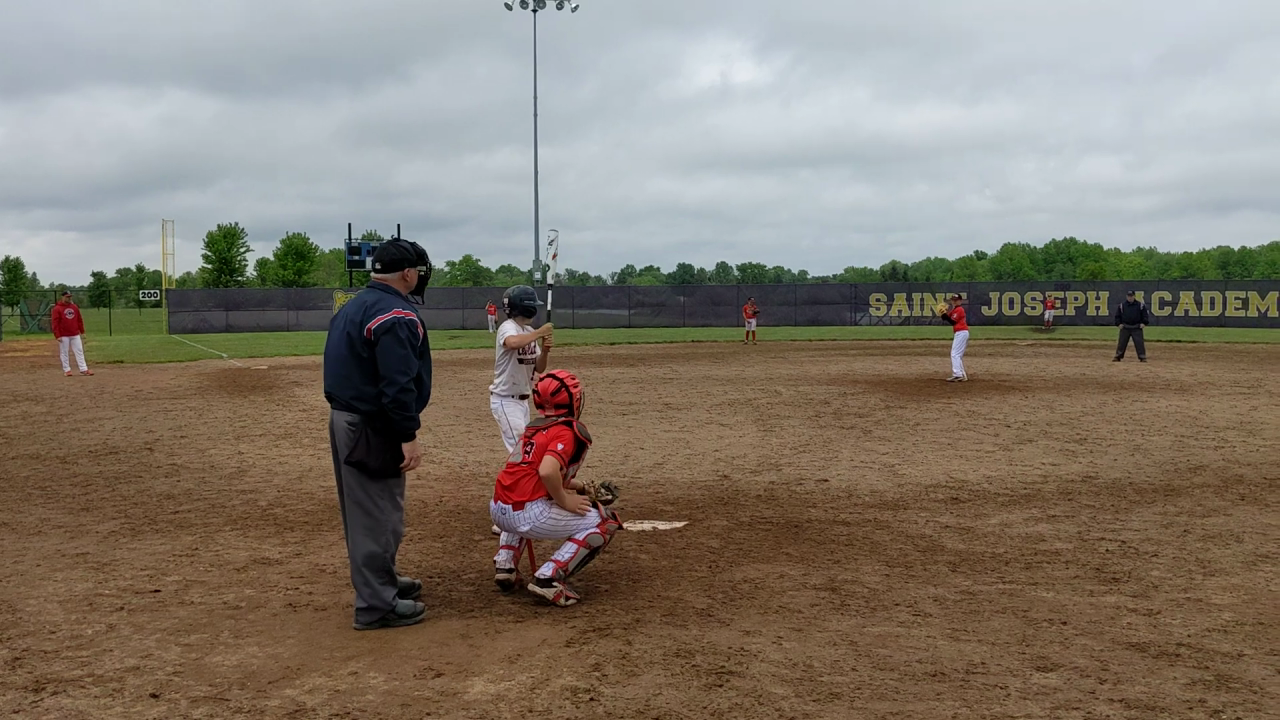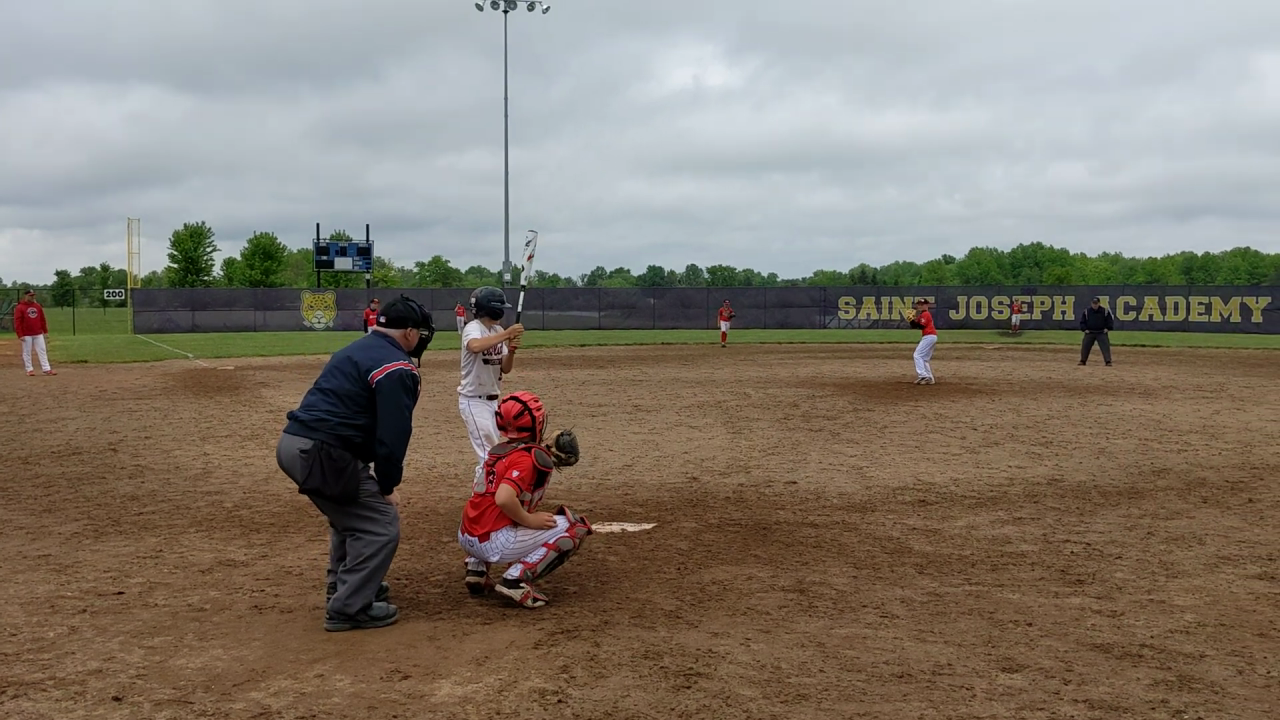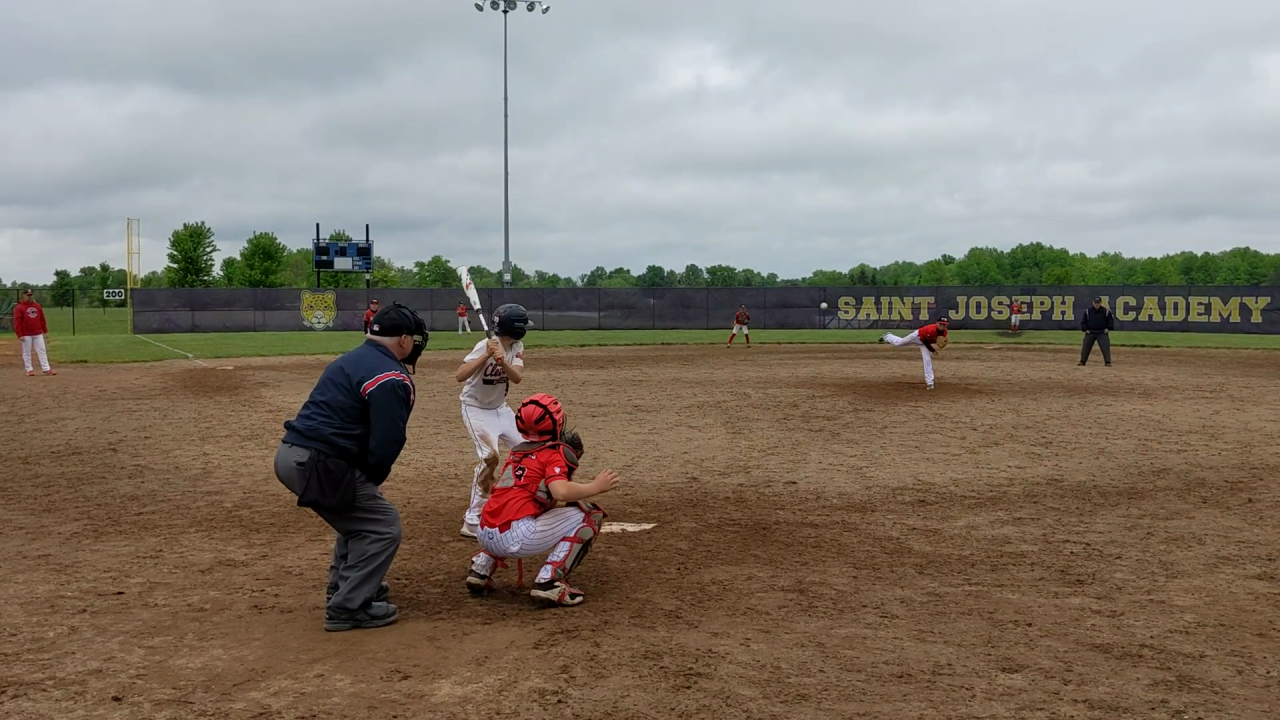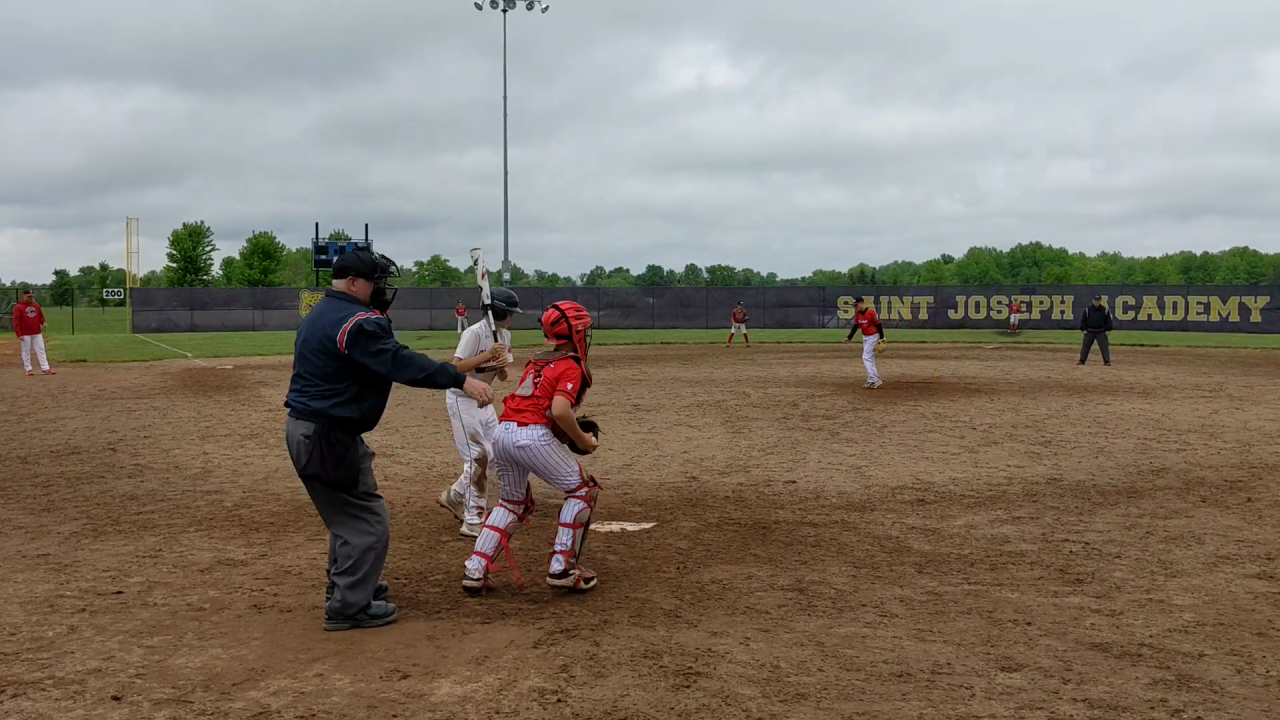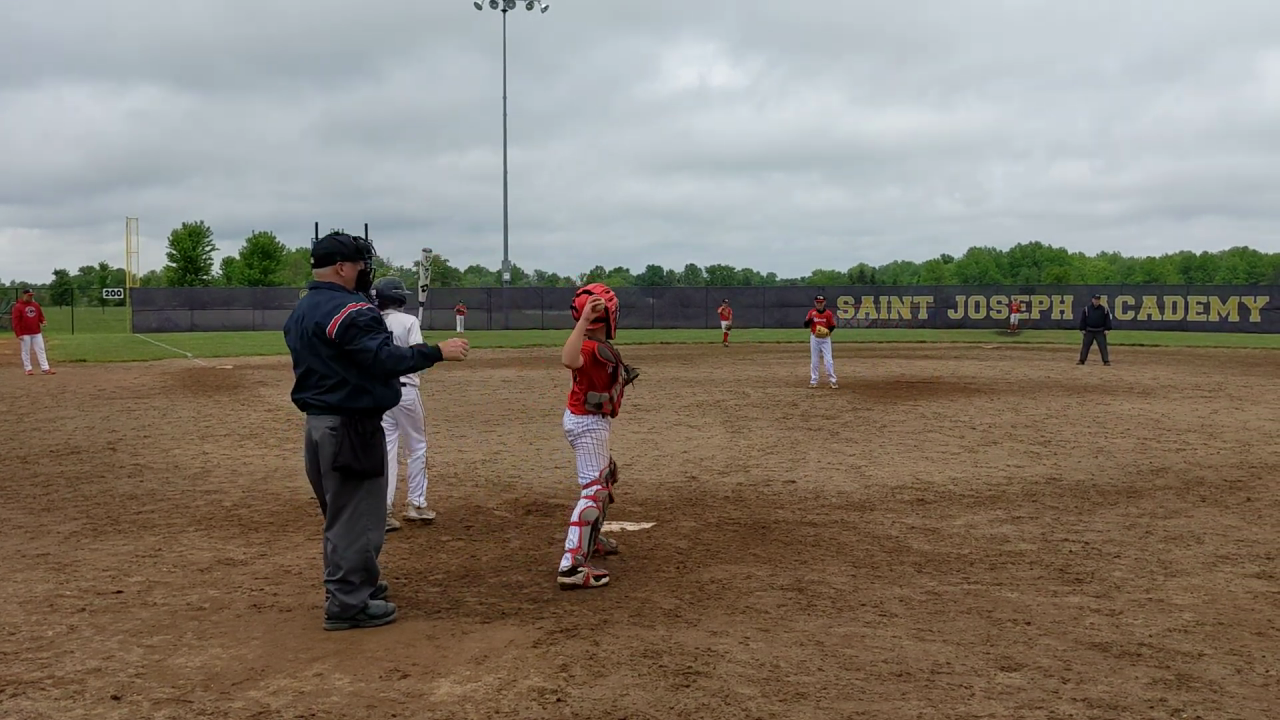
dt=1s
person 1, frame 1
left shoulder: (351, 307)
right shoulder: (396, 314)
right elbow: (398, 384)
right wrist: (408, 436)
left hip: (344, 418)
right hip: (371, 427)
left knee: (364, 511)
right knee: (378, 516)
left ankle: (378, 582)
right ankle: (376, 606)
person 1, frame 2
left shoulder: (354, 351)
right shoulder: (397, 368)
right elbow: (393, 433)
right wrist: (387, 485)
left hip: (294, 442)
right hip: (322, 453)
left knee: (353, 513)
right knee: (381, 524)
left ankle: (344, 586)
right ankle: (348, 608)
person 1, frame 3
left shoulder: (350, 360)
right shoulder: (392, 379)
right elbow: (386, 443)
left wrist: (366, 483)
right wrist: (373, 481)
left hip: (291, 453)
right hip: (317, 464)
left knee: (361, 514)
right knee: (384, 525)
left ankle: (344, 587)
right ankle: (349, 607)
person 1, frame 4
left shoulder: (319, 315)
right shoulder: (356, 322)
right elbow: (403, 364)
right wrist: (461, 379)
left hip: (305, 428)
right hip: (328, 437)
left knee: (346, 516)
right knee: (367, 521)
left ankle: (347, 589)
right ankle: (348, 605)
person 1, frame 5
left shoulder: (300, 313)
right shoulder: (349, 310)
right elbow: (384, 360)
right wrist: (438, 351)
left hip: (318, 423)
right hip: (352, 427)
left knee: (342, 515)
right knee: (358, 518)
left ankle: (350, 588)
right ankle: (349, 603)
person 2, frame 1
left shoulder: (535, 428)
right shoulder: (570, 431)
right elbow: (546, 471)
left wrist: (573, 485)
right wrist: (564, 501)
left hip: (499, 510)
right hip: (525, 514)
right knee: (606, 522)
left ankle: (505, 564)
right ankle: (549, 578)
person 2, frame 2
left shoulder: (499, 450)
right shoulder: (527, 457)
right elbow: (503, 499)
right wrist: (530, 520)
left hip: (467, 537)
right hip: (495, 544)
right knee: (576, 527)
left ankle: (477, 569)
right ankle: (518, 580)
person 2, frame 3
left shoulder: (516, 452)
right shoulder: (554, 454)
right elbow: (561, 492)
right wrist: (597, 486)
left hip: (486, 536)
right hip: (516, 537)
right knee: (589, 515)
left ankle: (481, 570)
right ankle: (550, 581)
person 2, frame 4
left shoulder: (538, 360)
right shoulder: (573, 367)
right elbow: (559, 411)
left wrist: (569, 432)
right wrist: (580, 440)
left hip: (503, 432)
right hip: (534, 436)
left knee: (512, 502)
right knee: (582, 491)
left ankle: (476, 570)
right ankle: (563, 568)
person 2, frame 5
left shoulder: (591, 343)
right shoulder: (592, 347)
left elbow: (570, 360)
right elbow: (569, 360)
left wrist: (616, 374)
right wrist: (584, 321)
left hip: (588, 420)
right hip: (588, 424)
left knee: (604, 476)
right knee: (595, 491)
left ankle: (591, 539)
right ankle: (572, 567)
person 3, frame 1
left shoulder: (529, 332)
right shoulder: (507, 327)
left elbow: (539, 368)
right elbow: (513, 343)
left wrist: (545, 350)
right wrist: (538, 335)
left hip: (523, 401)
right hip: (506, 402)
person 3, frame 2
left shoulder: (498, 331)
right shoulder: (473, 328)
left elbow: (506, 369)
right elbow: (475, 346)
left wrist: (511, 351)
right wrist: (506, 334)
left hip: (492, 401)
right hip: (474, 402)
right knee: (489, 456)
person 3, frame 3
left shoulder: (516, 346)
right shoulder: (486, 346)
left elbow: (518, 378)
right elbow: (460, 376)
left wrist: (503, 363)
right wrist: (486, 356)
left hip: (499, 408)
right hip: (476, 408)
right knee: (489, 458)
right ankle: (473, 522)
person 3, frame 4
left shoulder: (504, 335)
right shoulder: (474, 333)
left elbow: (502, 375)
right elbow: (456, 369)
left wrist: (501, 366)
right wrist: (486, 356)
right hip: (462, 399)
left knee: (490, 452)
right knee: (477, 456)
left ankle: (455, 495)
right ankle: (473, 521)
person 3, frame 5
right shoulder: (408, 321)
right wrist: (422, 346)
right hip: (405, 391)
left knee: (386, 451)
right knee: (416, 448)
left ankle: (385, 513)
right ankle: (417, 505)
